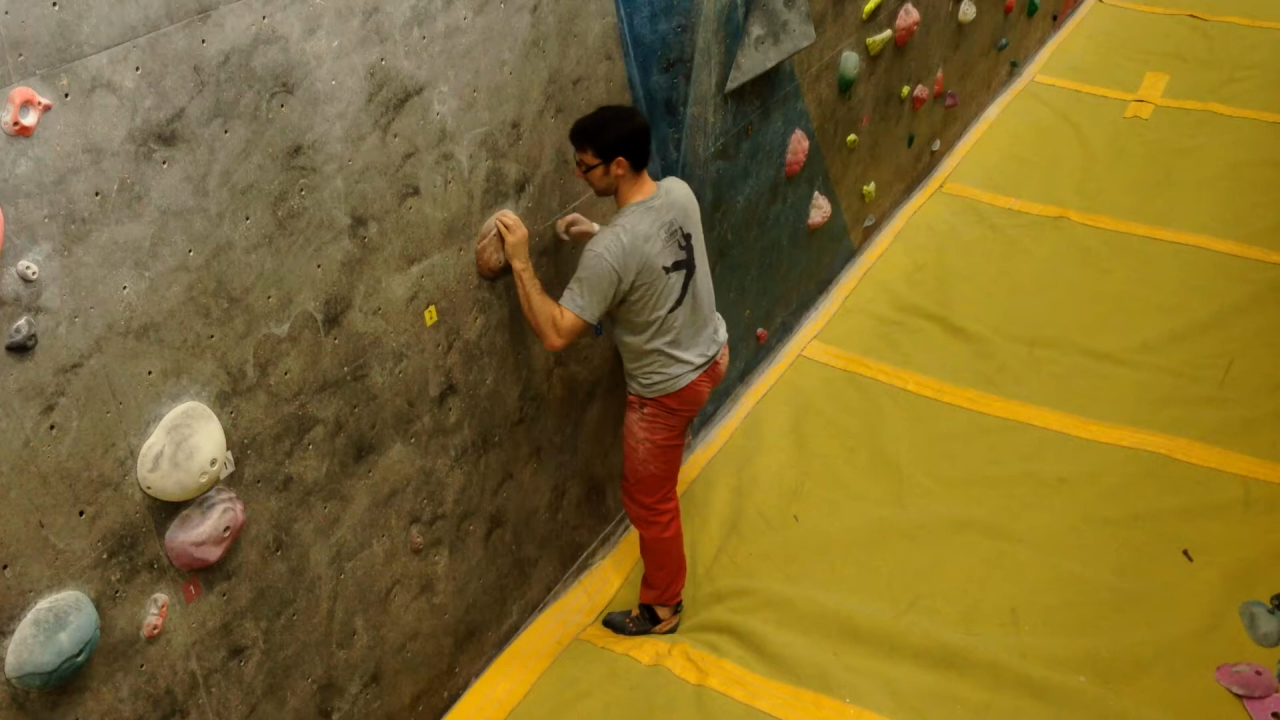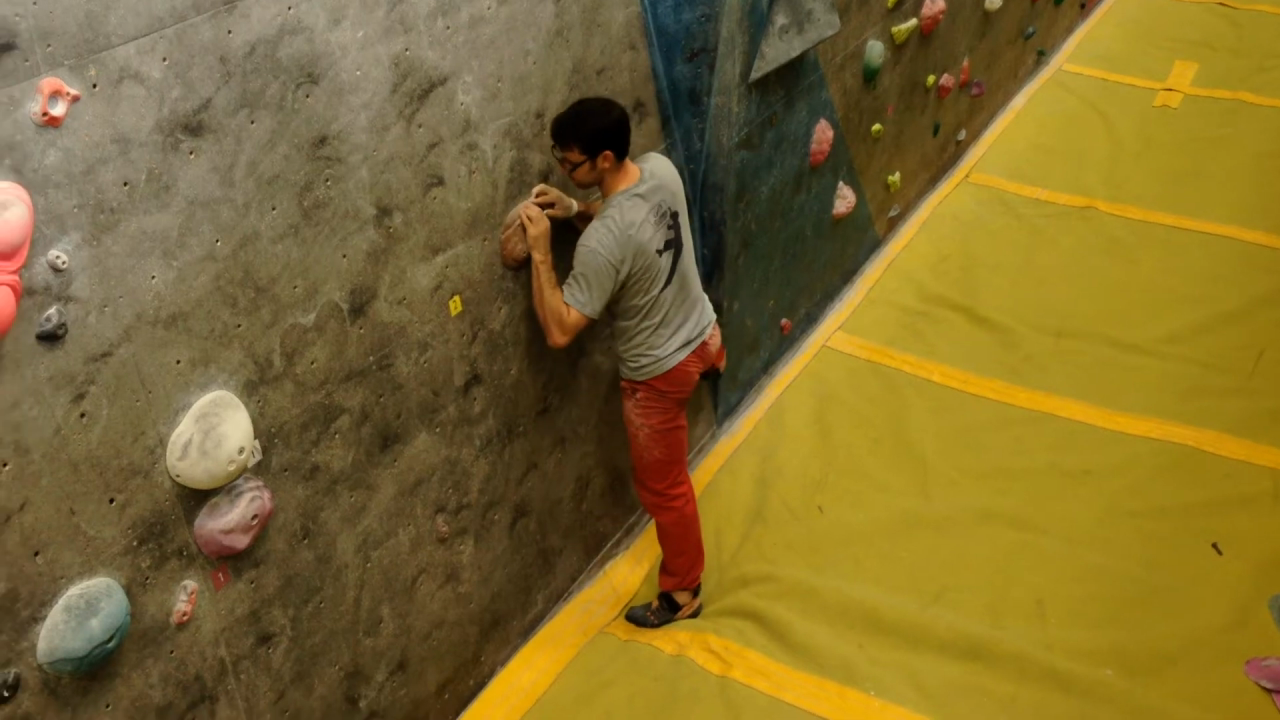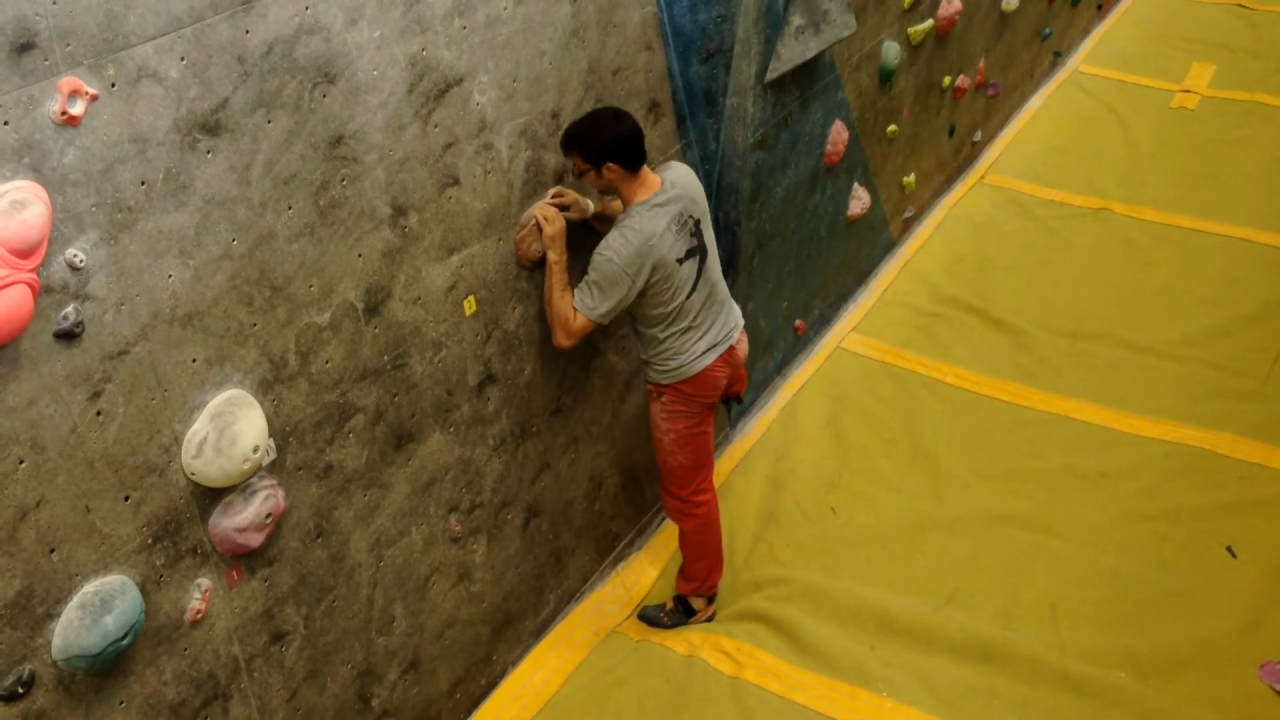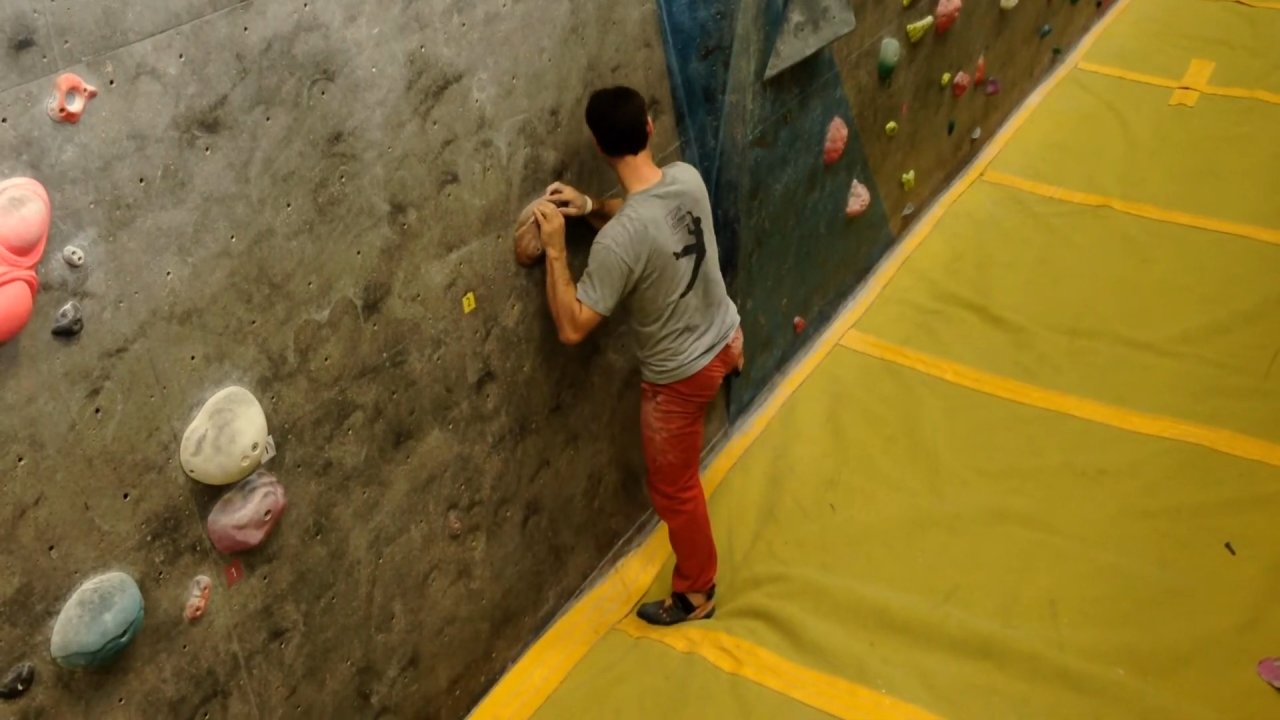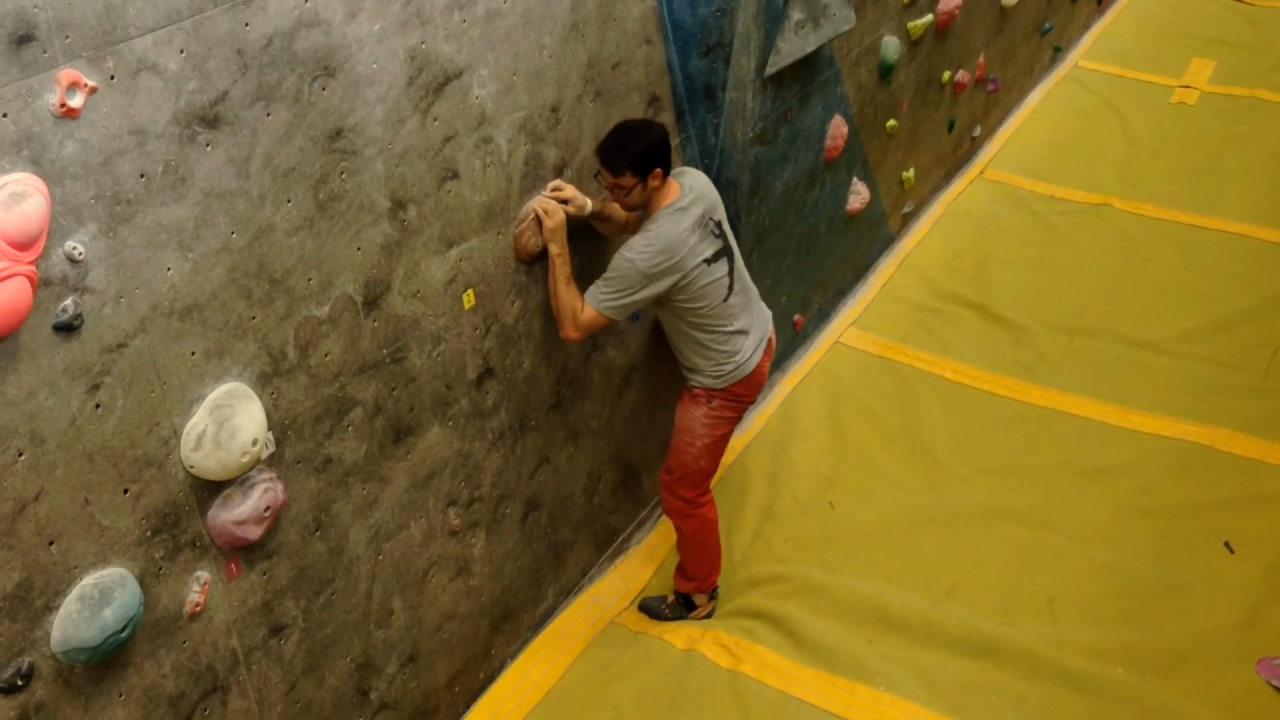
dt=0.7s
person 1, frame 1
left shoulder: (611, 251)
right shoulder: (679, 192)
left elbow: (556, 334)
left wrist: (520, 262)
left hip: (667, 389)
right hip: (712, 352)
left knee: (649, 503)
left ankle: (661, 608)
person 1, frame 2
left shoulder: (603, 244)
right shoulder: (660, 168)
left elbow: (559, 331)
left wrist: (540, 251)
right wrist: (575, 209)
left hip: (659, 372)
right hip: (702, 330)
left knee: (663, 487)
left ankle: (682, 593)
right ankle: (715, 364)
person 1, frame 3
left shoulder: (624, 250)
right shoulder: (681, 176)
left elbow: (565, 332)
left wrist: (555, 251)
right wrist: (591, 209)
left hip: (686, 377)
right hip: (731, 336)
left knee: (687, 494)
left ankle: (697, 598)
right ankle: (733, 390)
person 1, frame 4
left shoulder: (619, 242)
right shoulder: (687, 177)
left elbow: (573, 328)
left wrist: (555, 248)
right wrist: (591, 206)
left hip: (680, 376)
right hip: (725, 336)
left knee: (674, 490)
left ankle: (695, 594)
right ankle: (730, 369)
person 1, frame 5
left shoulder: (647, 255)
right shoulder: (694, 180)
left elbow: (573, 325)
right elbow: (635, 222)
left wrist: (557, 245)
right wrist: (588, 208)
left hip: (727, 378)
right hip: (758, 335)
left knee: (683, 490)
left ankle: (697, 594)
